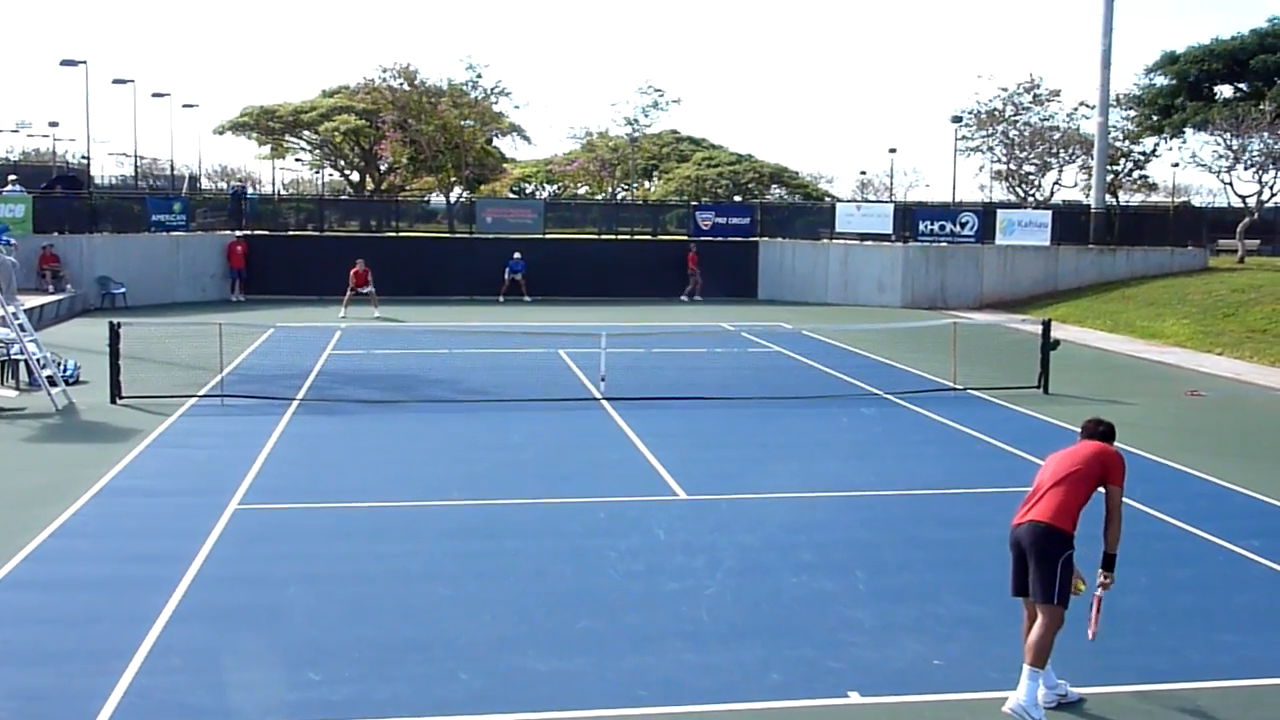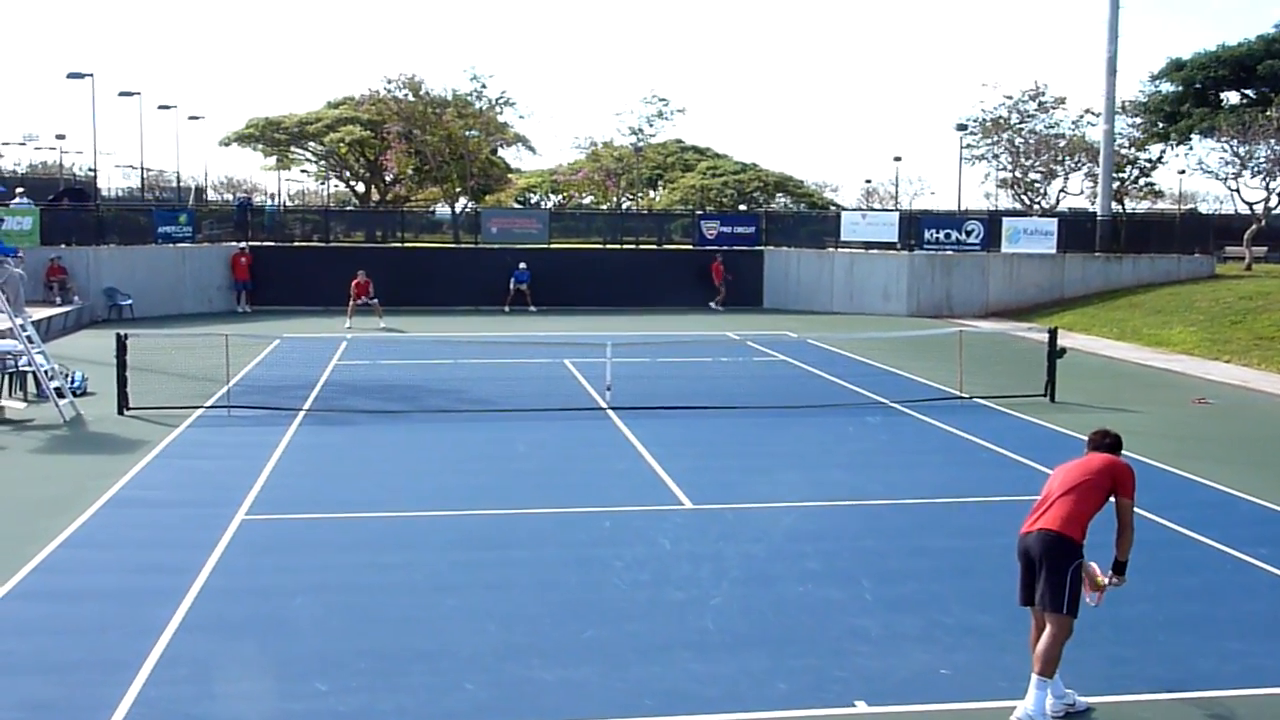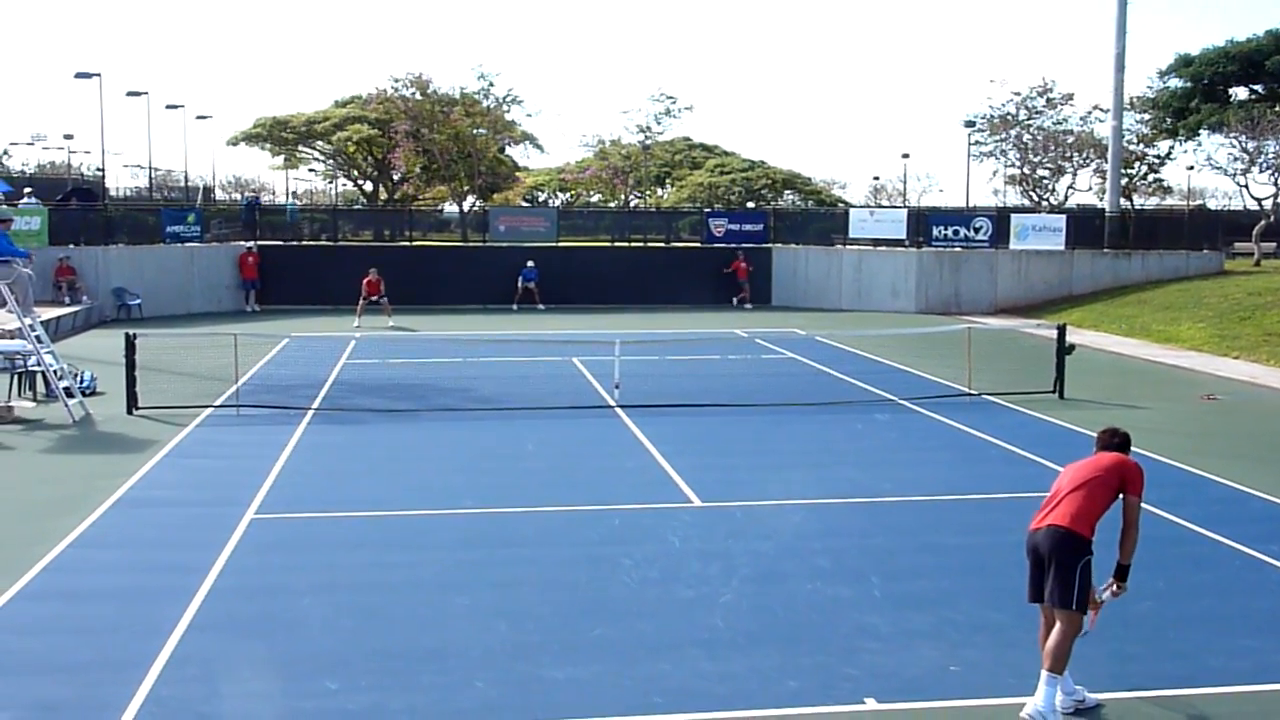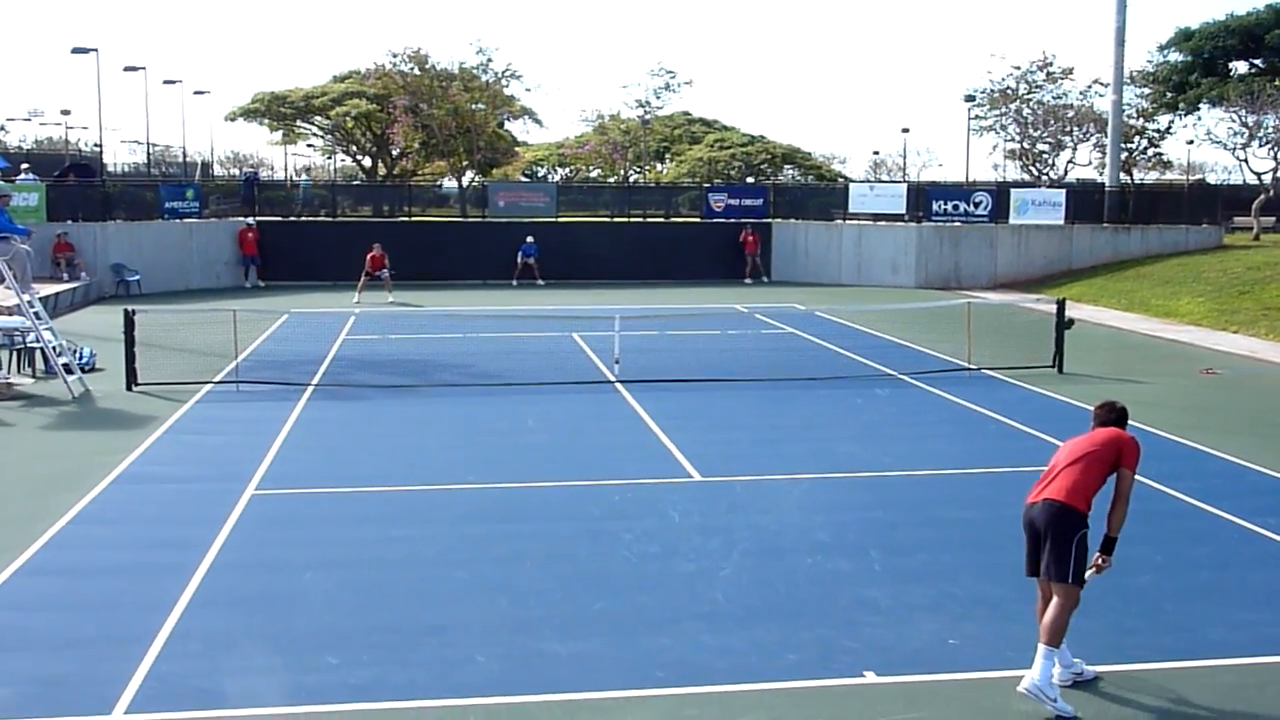
dt=0.3s
person 1, frame 1
left shoulder: (1059, 455)
right shoulder: (1111, 456)
right elbow: (1113, 516)
left wrist: (1068, 568)
right wrist: (1108, 565)
left hip: (1020, 527)
right hip: (1048, 531)
left knee: (1033, 612)
right knee: (1050, 616)
left ankle: (1048, 687)
person 1, frame 2
left shoulder: (1066, 467)
right shoulder: (1121, 468)
right elbow: (1126, 527)
left wrist: (1083, 570)
right wrist: (1119, 568)
left hip: (1028, 537)
right hip: (1058, 540)
left knee: (1041, 621)
right knee: (1059, 626)
person 1, frame 3
left shoulder: (1076, 466)
right shoulder: (1130, 467)
right elbow: (1130, 528)
left wrist: (1085, 587)
right wrist: (1121, 574)
left hip: (1036, 533)
right hip: (1067, 537)
left knee: (1050, 618)
right knee: (1069, 622)
left ankle: (1066, 693)
person 1, frame 4
left shoulder: (1076, 441)
right shoulder: (1127, 442)
right elbow: (1121, 499)
left wrist: (1072, 564)
right wrist: (1107, 548)
left hip: (1033, 507)
right hip: (1063, 511)
left knee: (1049, 593)
right knee: (1066, 597)
left ankle: (1064, 666)
right ankle: (1039, 677)
